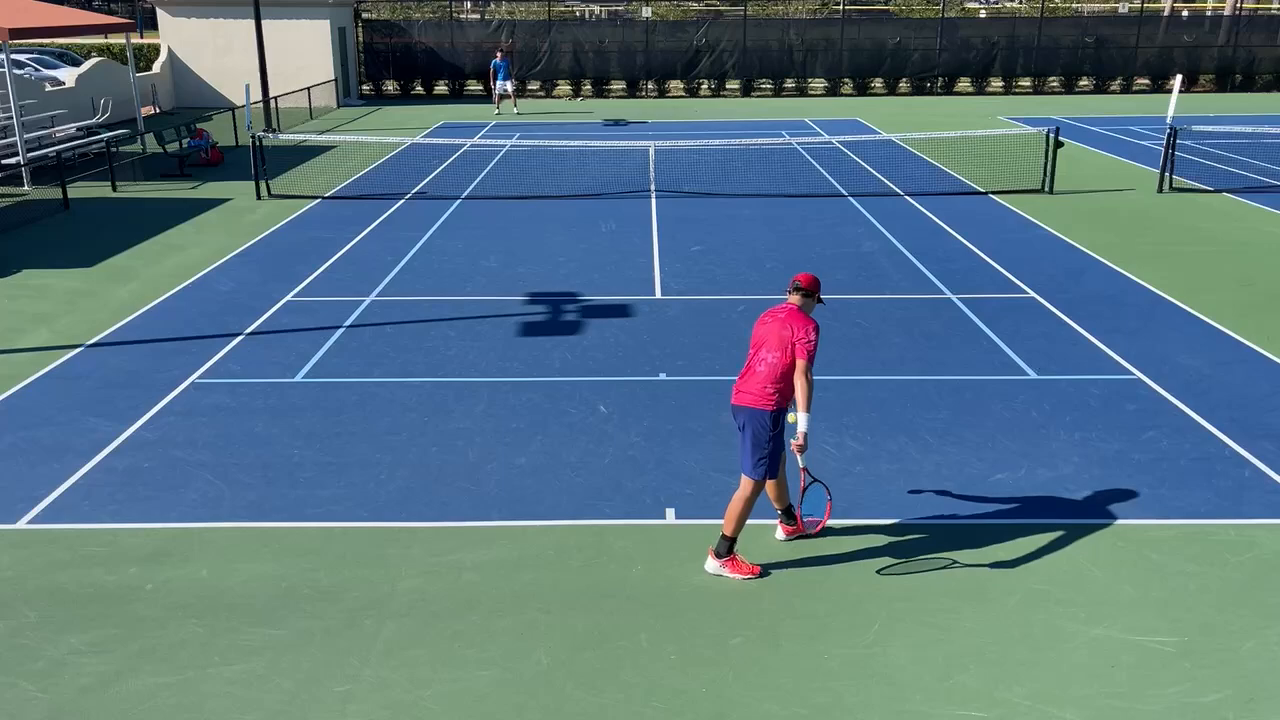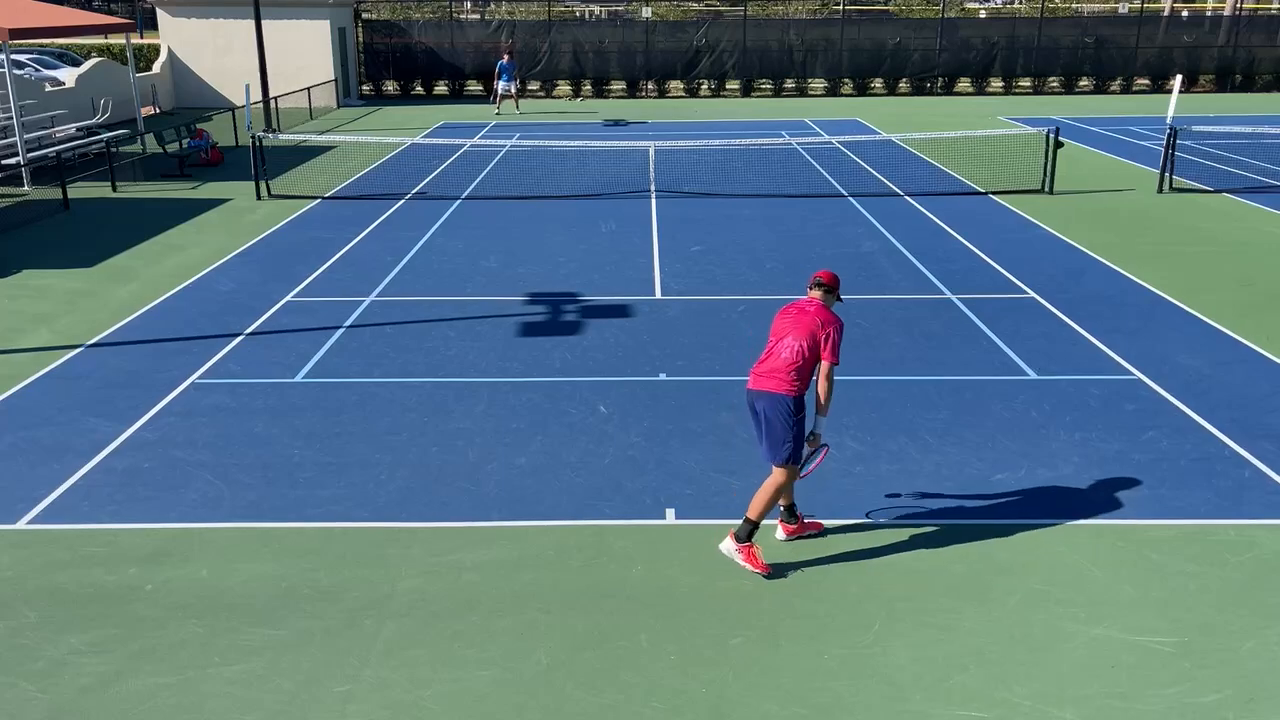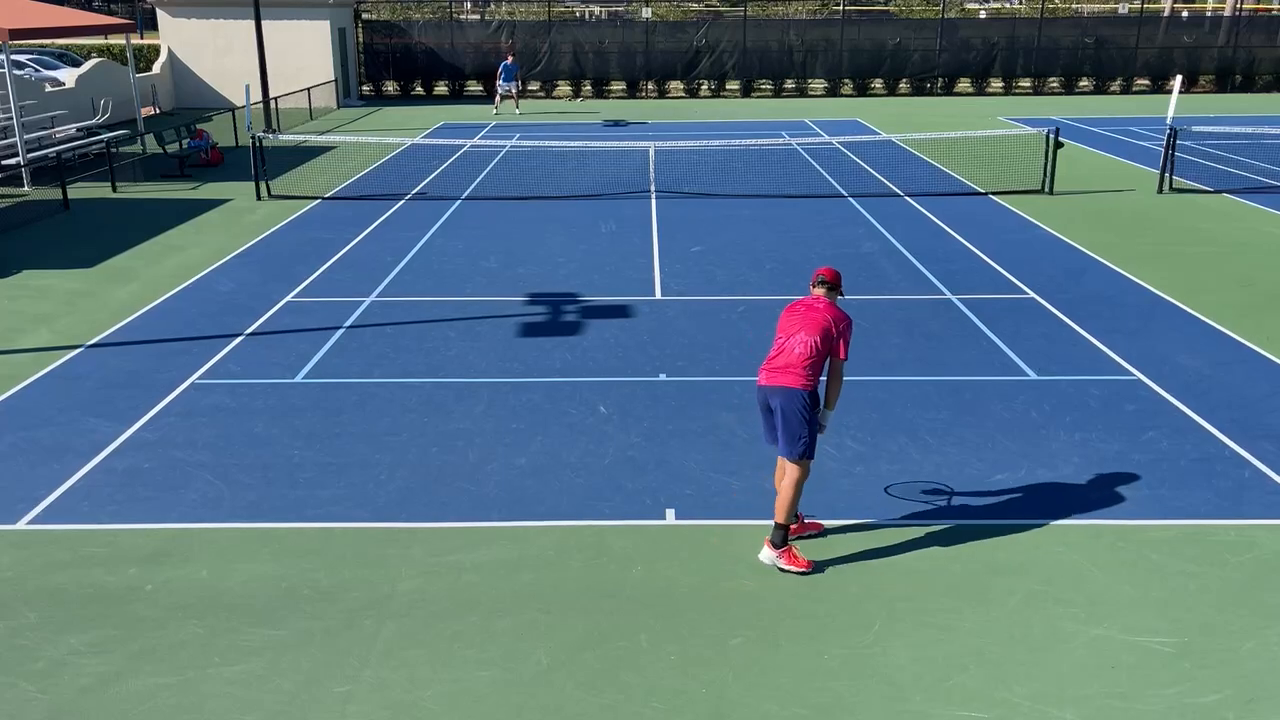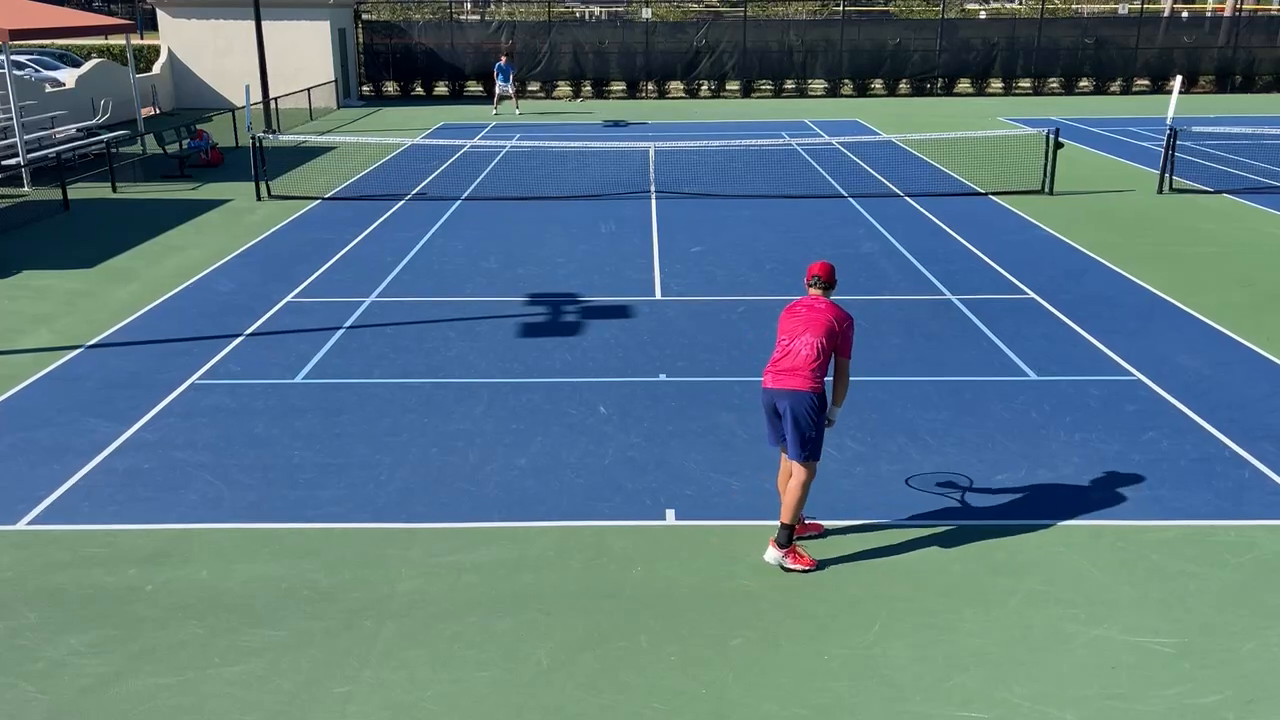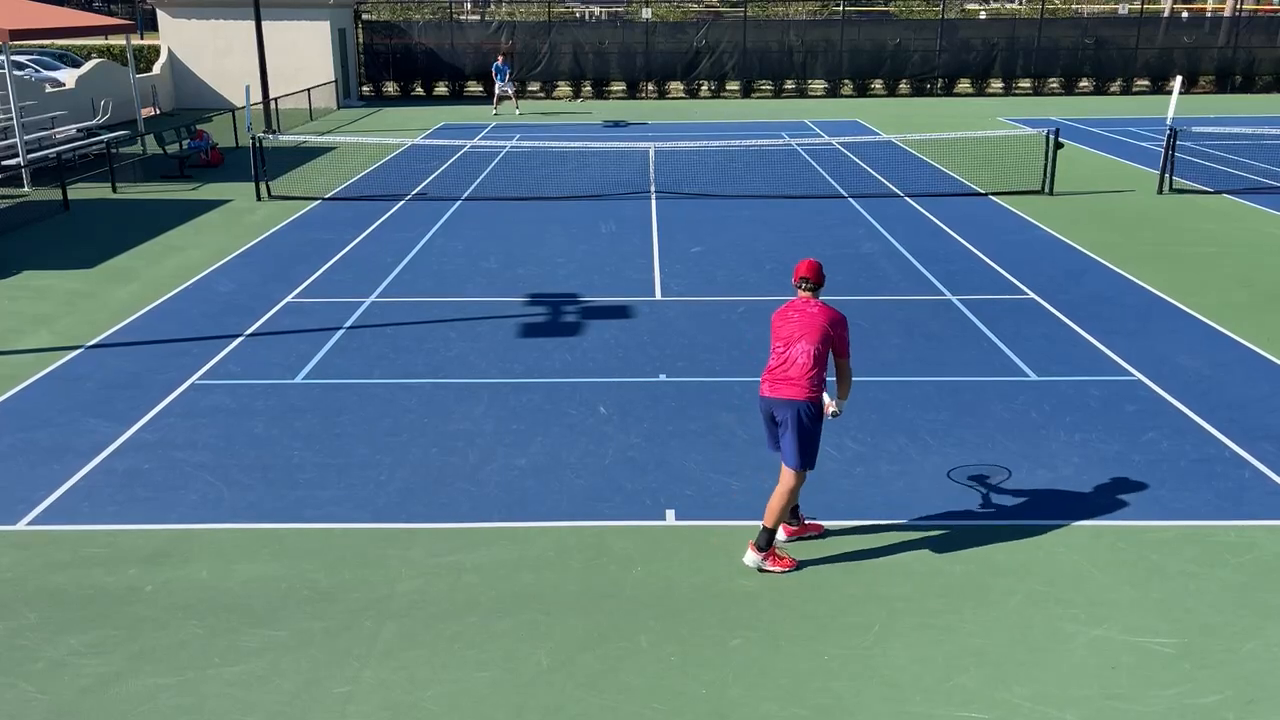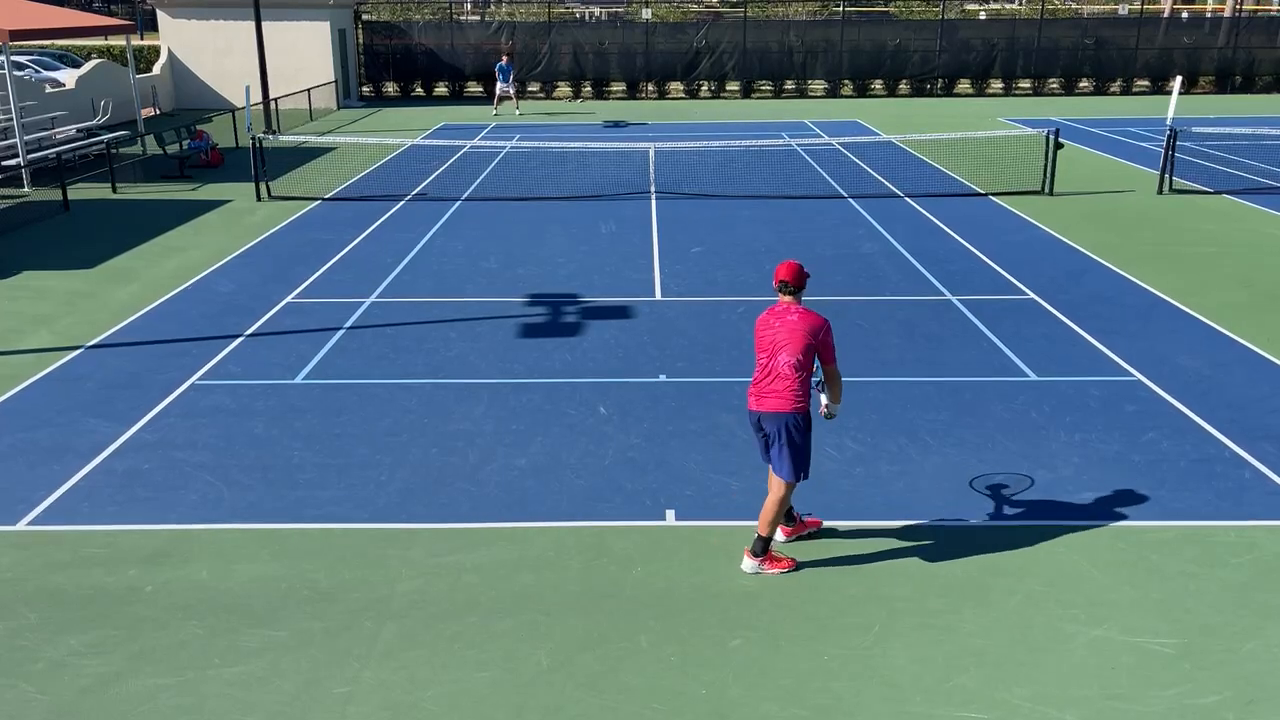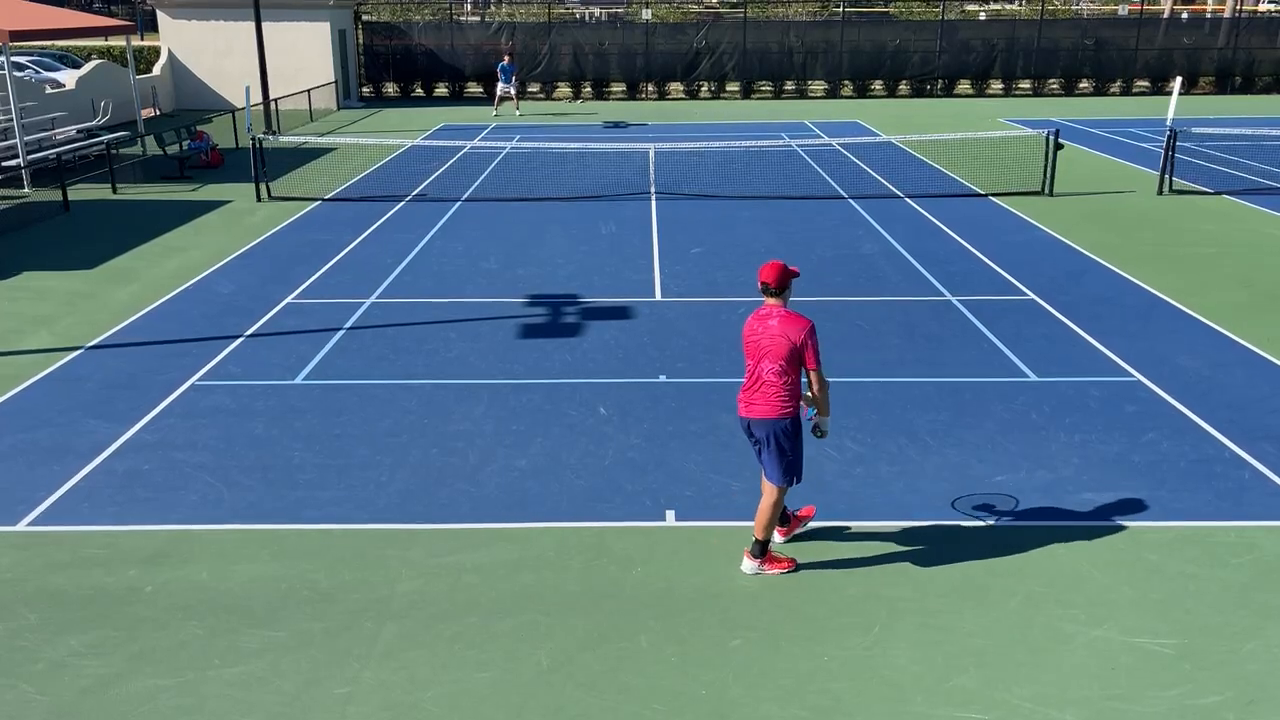
dt=0.3s
person 1, frame 1
left shoulder: (766, 316)
right shoulder: (806, 325)
right elbow: (801, 376)
left wrist: (789, 404)
right wrist: (803, 426)
left hip: (742, 398)
right hip: (763, 407)
left knee: (775, 462)
right knee: (753, 483)
left ankle: (789, 522)
right ankle: (720, 555)
person 1, frame 2
left shoulder: (786, 310)
right shoulder: (831, 321)
right elbow: (825, 377)
right wrist: (819, 425)
left hip: (756, 386)
right hip: (782, 394)
left knee: (787, 457)
right knee: (784, 474)
left ankle: (790, 522)
right ankle: (739, 540)
person 1, frame 3
left shoulder: (790, 309)
right shoulder: (840, 319)
right elbow: (835, 374)
right wrist: (825, 416)
left hip: (766, 384)
right hip: (795, 390)
left knee: (786, 455)
right knee: (797, 469)
left ankle: (791, 522)
right ankle: (776, 546)
person 1, frame 4
left shoulder: (790, 310)
right shoulder: (842, 318)
right elbow: (841, 371)
right wrist: (834, 411)
left hip: (771, 386)
right hip: (803, 392)
left knee: (789, 457)
right knee: (804, 470)
left ankle: (793, 523)
right ankle: (781, 545)
person 1, frame 5
left shoulder: (779, 314)
right shoulder: (835, 318)
right elbow: (843, 370)
right wrist: (839, 402)
left hip: (768, 394)
right hip: (800, 401)
left knee: (790, 464)
right knee: (793, 476)
left ankle: (792, 523)
right ankle: (760, 550)
person 1, frame 6
left shoulder: (762, 320)
right shoulder: (818, 324)
right elbow: (832, 375)
right wrist: (834, 405)
left hip: (756, 406)
right hip: (788, 411)
left knee: (778, 470)
right knee: (783, 484)
left ankle: (789, 523)
right ankle: (757, 555)
person 1, frame 7
left shoulder: (751, 322)
right shoulder: (802, 326)
right elbow: (817, 382)
left wrist: (801, 398)
right wrist: (824, 417)
left hip: (747, 411)
right hip: (778, 416)
left knee: (771, 472)
right knee: (776, 486)
left ankle: (784, 523)
right ankle: (756, 556)
